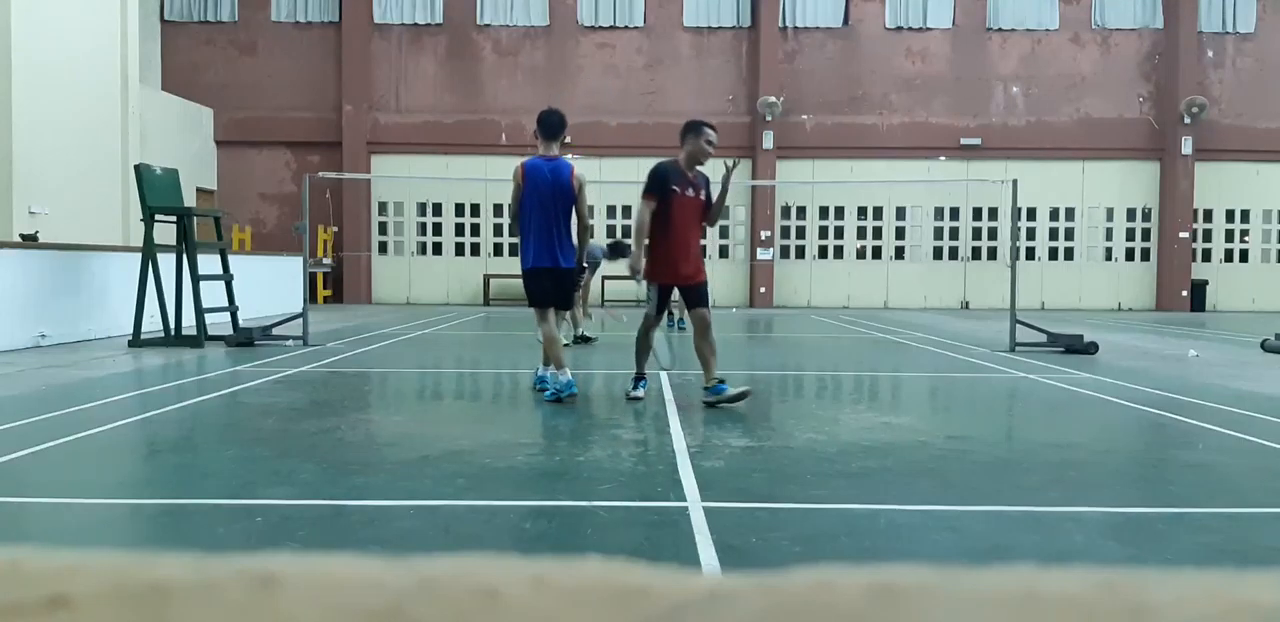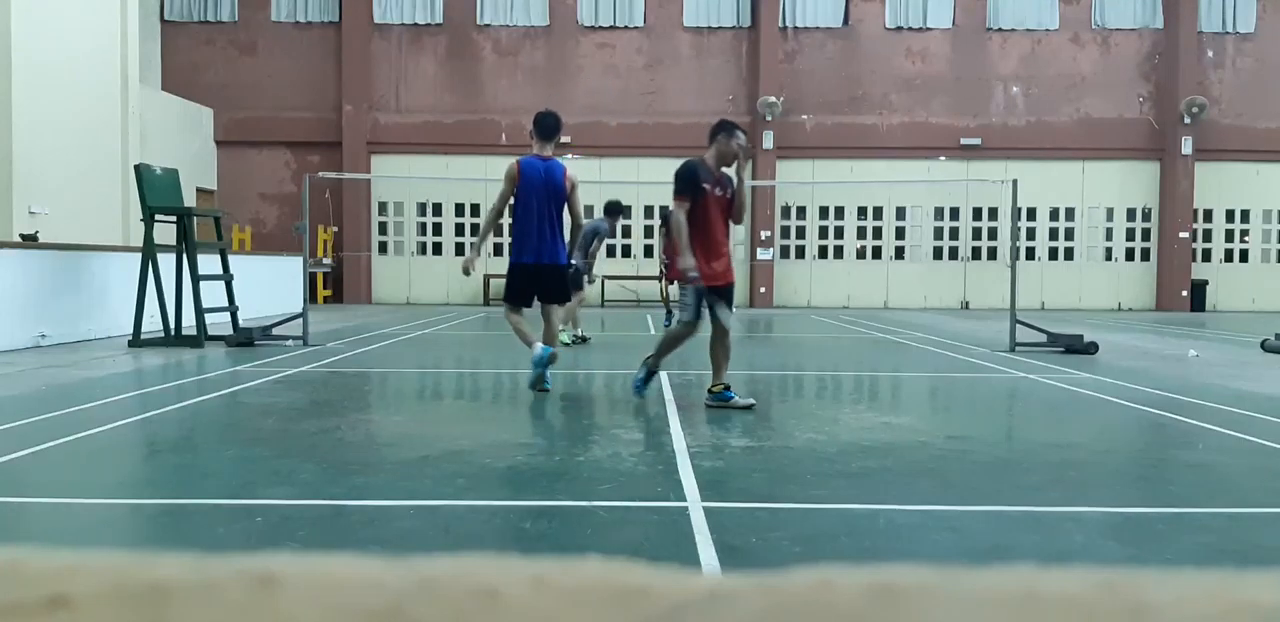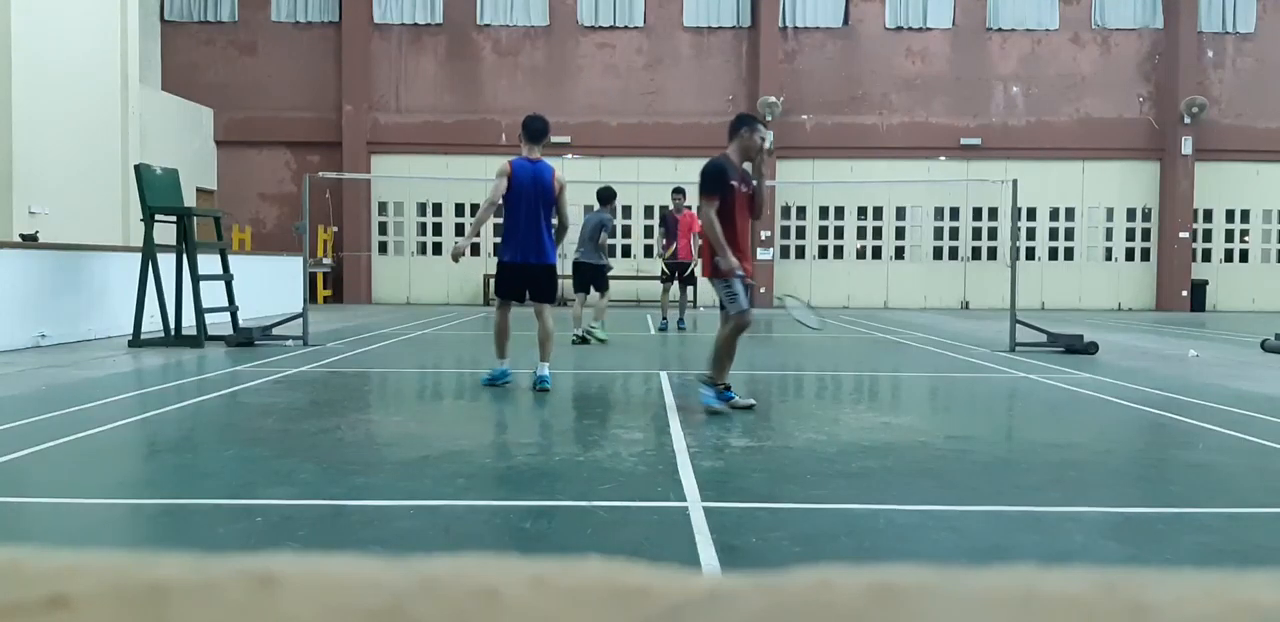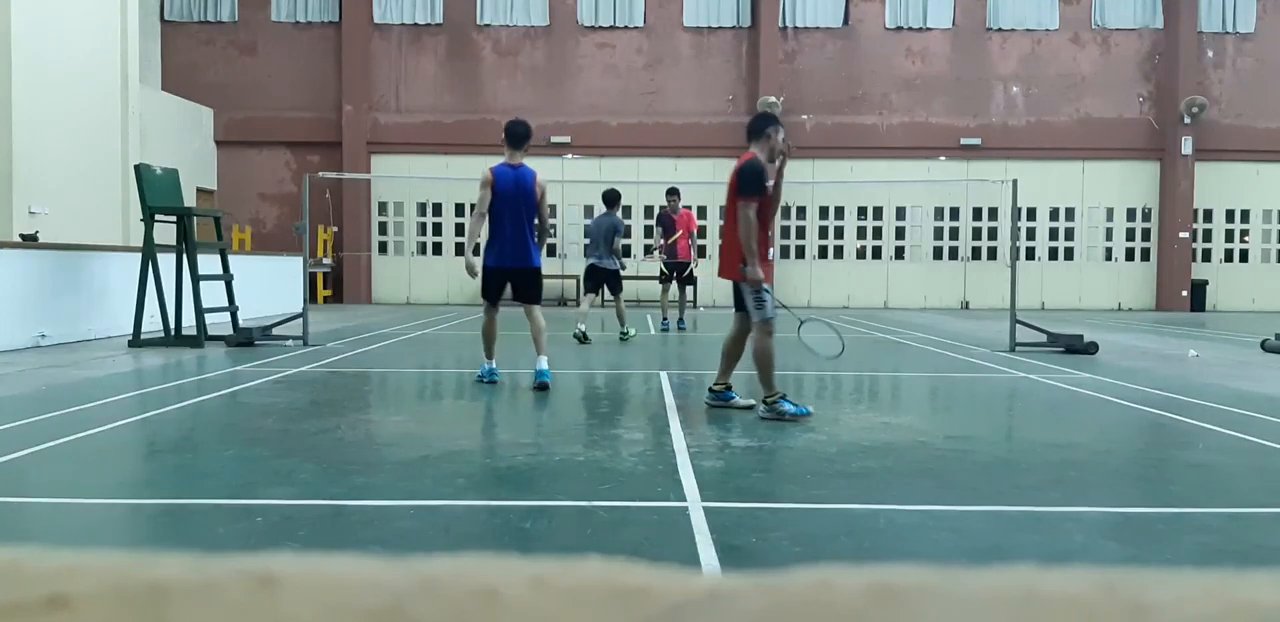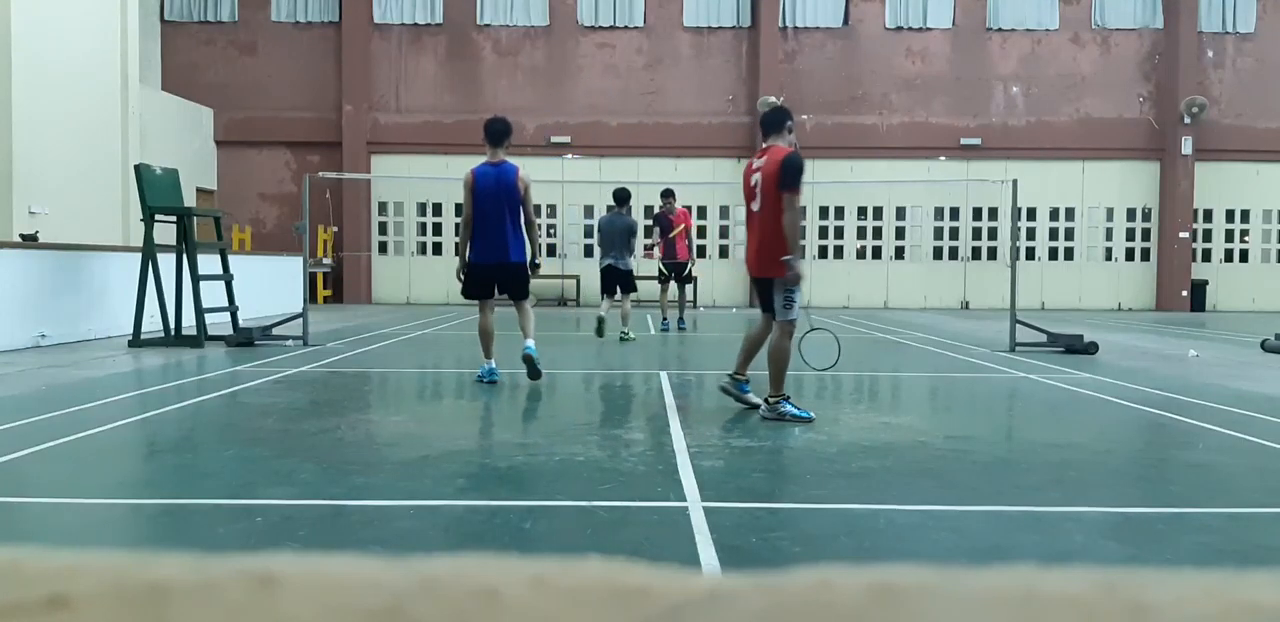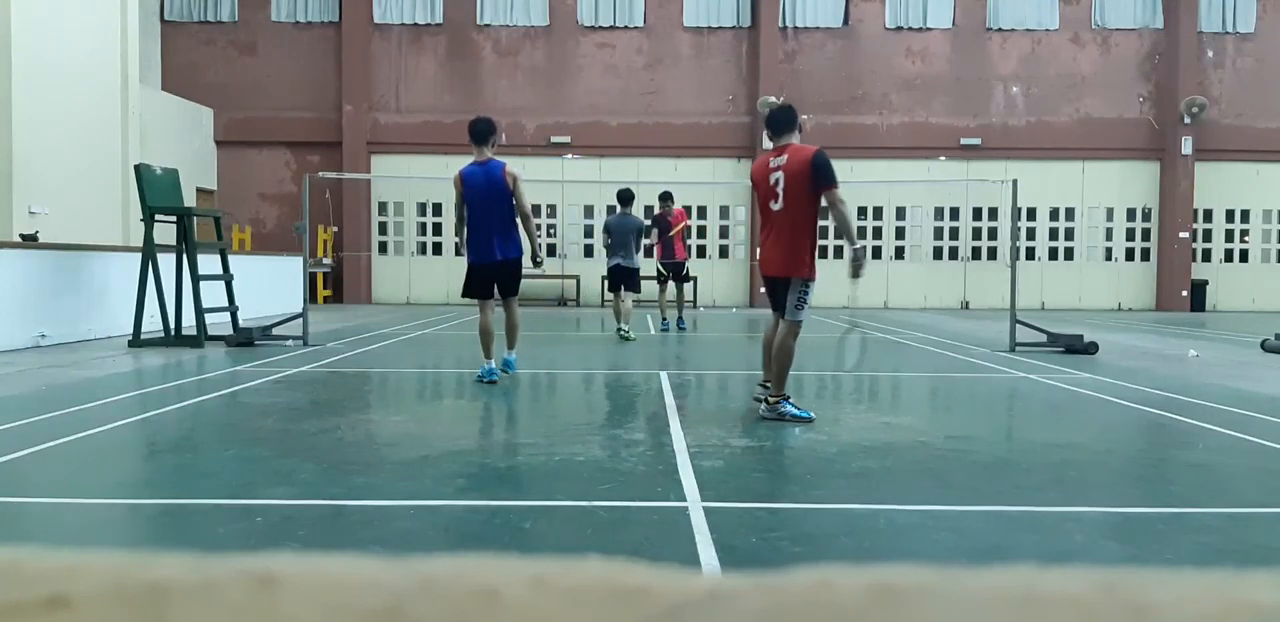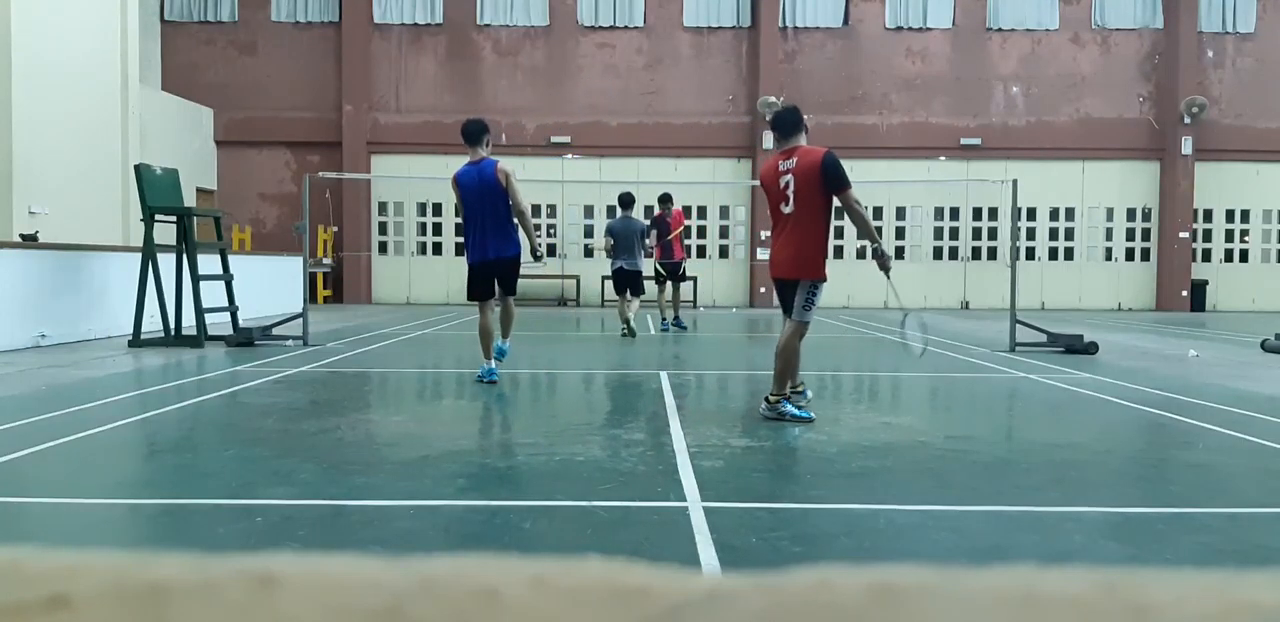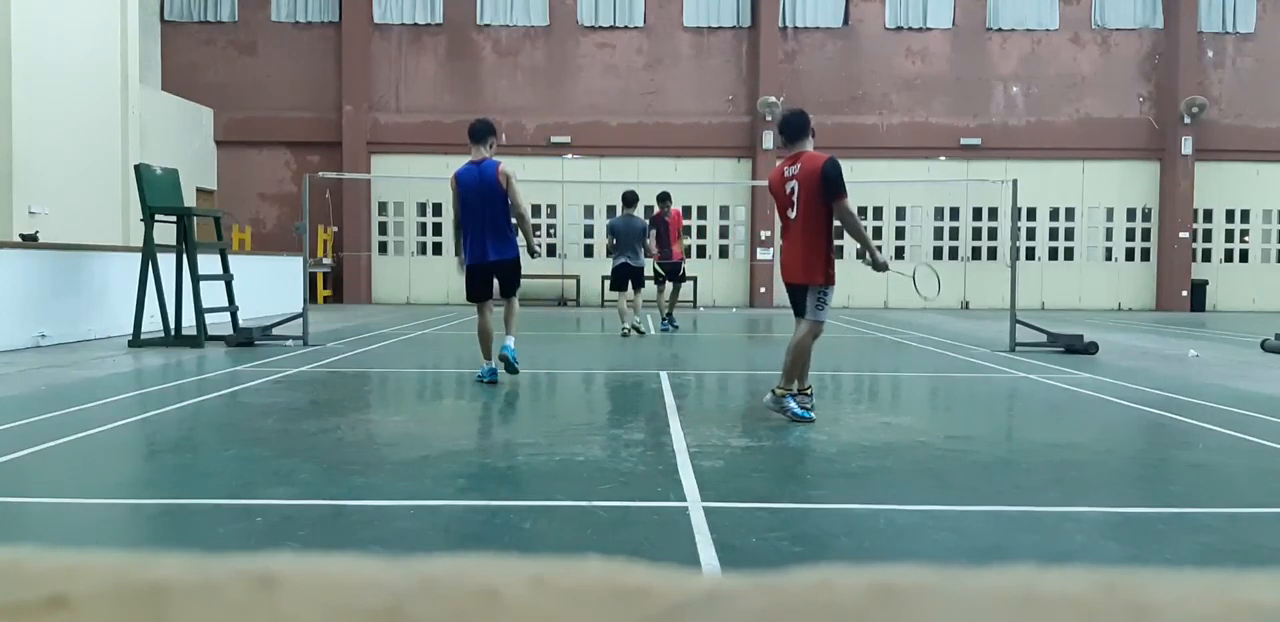
dt=0.2s
person 1, frame 1
left shoulder: (703, 180)
right shoulder: (663, 171)
left elbow: (710, 220)
right elbow: (644, 213)
left wrist: (725, 186)
right wrist: (637, 253)
left hip: (693, 267)
right hip: (662, 266)
left knee: (703, 321)
right knee: (651, 321)
left ankle: (712, 385)
right ankle: (639, 377)
person 1, frame 2
left shoulder: (726, 180)
right shoulder: (691, 170)
left elbow: (737, 218)
right elbow: (678, 213)
left wrist: (741, 177)
right wrist: (685, 255)
left hip: (722, 268)
right hip: (694, 267)
left knee: (722, 326)
right knee: (688, 325)
left ankle: (719, 389)
right ankle: (651, 365)
person 1, frame 3
left shoulder: (744, 174)
right shoulder: (717, 167)
left elbow: (755, 214)
right elbow: (708, 214)
left wrist: (760, 174)
right wrist: (725, 255)
left hip: (741, 262)
right hip: (725, 262)
left knee: (732, 321)
right knee: (741, 319)
left ankle: (720, 387)
right ankle: (710, 381)
person 1, frame 4
left shoulder: (756, 168)
right shoulder: (753, 167)
left elbow: (767, 215)
right elbow: (746, 216)
left wrist: (780, 174)
right wrist: (752, 263)
left hip: (748, 264)
right hip: (749, 265)
left knee: (743, 325)
right knee: (765, 327)
left ankle: (720, 388)
right ankle: (772, 400)
person 1, frame 5
left shoulder: (753, 163)
right shoulder: (790, 158)
right elbow: (791, 209)
right wrist: (794, 257)
left hip: (758, 258)
right hip: (777, 259)
left knee: (768, 321)
right knee: (785, 326)
left ankle: (736, 378)
right ankle: (776, 400)
person 1, frame 6
left shoulder: (758, 166)
right shoulder: (814, 157)
right elbow: (836, 205)
right wrist: (855, 246)
left hip: (769, 258)
right hip: (796, 260)
left knee: (778, 320)
right knee: (790, 326)
left ankle: (767, 384)
right ankle: (774, 400)
person 1, frame 7
left shoulder: (767, 169)
right shoulder: (823, 159)
right elbow: (852, 206)
right wrist: (877, 246)
left hip: (779, 260)
right hip: (808, 261)
left knee: (791, 324)
right knee: (797, 327)
left ankle: (794, 389)
right ankle: (775, 400)
person 1, frame 8
left shoulder: (776, 175)
right shoulder: (825, 165)
right elbow: (845, 214)
right wrist: (872, 251)
left hip: (790, 263)
right hip: (815, 263)
left knee: (804, 325)
right knee: (811, 328)
left ankle: (802, 391)
right ankle: (782, 392)
person 2, frame 1
left shoulder: (522, 170)
right shoulder: (575, 175)
left elbow: (514, 216)
right elbow: (583, 224)
right wrist: (581, 261)
left hip: (535, 259)
right hip: (564, 260)
left knee: (546, 319)
right knee: (555, 317)
left ankle: (564, 379)
right ankle: (546, 372)
person 2, frame 2
left shoulder: (517, 168)
right shoulder: (567, 175)
left elbow: (497, 211)
right elbow: (578, 222)
left wrist: (475, 249)
right wrist: (569, 255)
left hip: (524, 256)
right hip: (555, 257)
left knee: (513, 310)
right knee: (550, 313)
left ankle: (539, 350)
right ankle: (542, 373)
person 2, frame 3
left shoulder: (508, 168)
right shoulder: (556, 177)
left elbow: (491, 203)
right elbow: (563, 222)
left wrist: (466, 239)
left hip: (512, 255)
right hip: (544, 257)
left knee: (503, 308)
right knee: (543, 312)
left ankle: (501, 367)
right ankle: (543, 372)
person 2, frame 4
left shoulder: (491, 175)
right shoulder: (537, 181)
left elbow: (480, 214)
right elbow: (543, 225)
left wrist: (469, 252)
right wrist: (536, 252)
left hip: (496, 258)
right hip: (527, 260)
left knee: (491, 311)
right knee: (534, 312)
left ankle: (489, 367)
right ankle: (542, 366)
person 2, frame 5
left shoulder: (472, 177)
right shoulder: (520, 176)
left elbow: (467, 221)
right elbow: (530, 221)
left wrist: (461, 258)
right wrist: (535, 255)
left hip: (481, 257)
right hip: (514, 256)
left knee: (485, 310)
right knee: (523, 304)
left ankle: (489, 367)
right ankle: (529, 345)
person 2, frame 6
left shoulder: (461, 177)
right shoulder: (509, 172)
left elbow: (460, 217)
right elbow: (525, 214)
left wrist: (462, 243)
right wrist: (535, 248)
left hip: (479, 255)
right hip: (509, 252)
left knee: (485, 309)
right knee: (510, 303)
left ankle: (489, 366)
right ankle: (510, 357)
person 2, frame 7
left shoulder: (458, 178)
right shoulder: (501, 169)
right elbow: (520, 210)
right wrist: (534, 243)
left hip: (478, 253)
right hip: (507, 250)
left knee: (485, 309)
right knee: (507, 298)
left ankle: (489, 367)
right ankle: (503, 345)
person 2, frame 8
left shoulder: (458, 177)
right shoulder: (502, 171)
left elbow: (458, 220)
right elbow: (520, 212)
left wrist: (460, 254)
right wrist: (531, 243)
left hip: (475, 255)
right hip: (505, 252)
left knee: (483, 310)
right knee: (511, 298)
left ankle: (488, 367)
right ankle: (509, 344)
